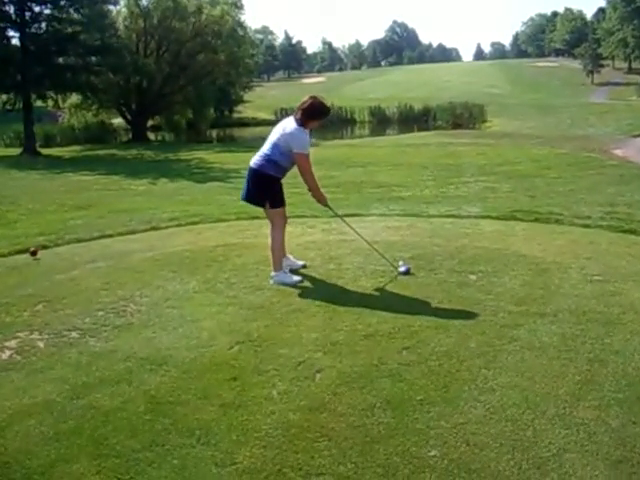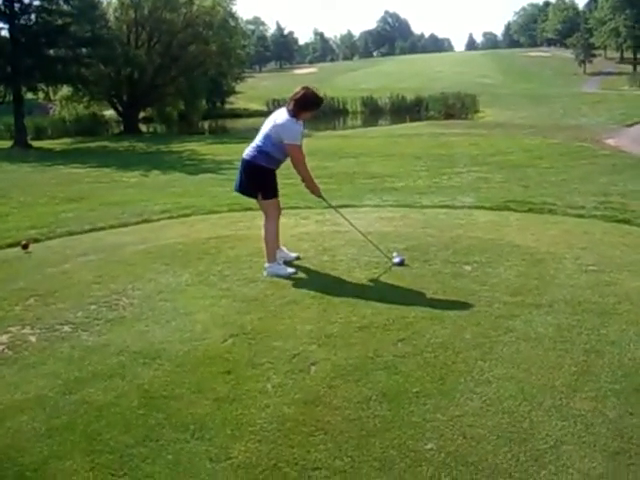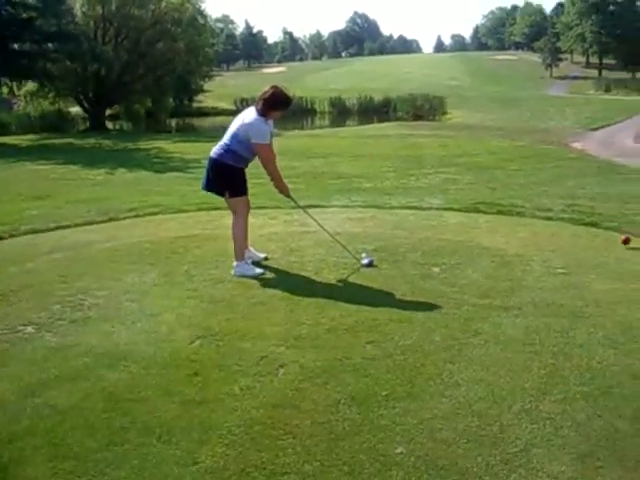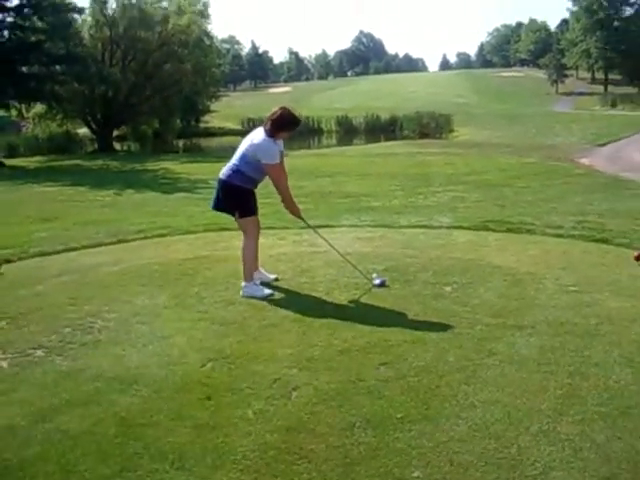
dt=0.1s
person 1, frame 1
left shoulder: (294, 124)
right shoulder: (298, 134)
left elbow: (305, 165)
right elbow: (305, 169)
left wrist: (313, 189)
right wrist: (318, 194)
left hip: (265, 174)
right hip: (264, 176)
left knee: (280, 220)
right knee: (278, 223)
left ankle: (283, 258)
right ankle: (278, 272)
person 1, frame 2
left shoulder: (289, 116)
right shoulder: (289, 125)
left elbow: (299, 153)
right elbow: (297, 160)
left wrist: (306, 179)
right wrist: (311, 184)
left hip: (263, 166)
right hip: (257, 167)
left knee: (274, 211)
right knee: (272, 214)
left ankle: (277, 250)
right ankle: (272, 264)
person 1, frame 3
left shoulder: (260, 116)
right shoulder: (257, 124)
left elbow: (269, 151)
right elbow: (266, 159)
left wrist: (275, 178)
right wrist: (280, 184)
left hip: (232, 165)
right hip: (225, 165)
left knee: (243, 209)
right knee: (240, 212)
left ankle: (245, 250)
right ankle: (240, 263)
person 1, frame 4
left shoulder: (272, 138)
right shoulder: (265, 144)
left elbow: (281, 170)
right elbow: (277, 179)
left wrist: (287, 199)
right wrist: (291, 204)
left hip: (242, 186)
right hip: (234, 186)
left knee: (254, 230)
right knee: (251, 233)
left ankle: (255, 271)
right ankle: (249, 284)
